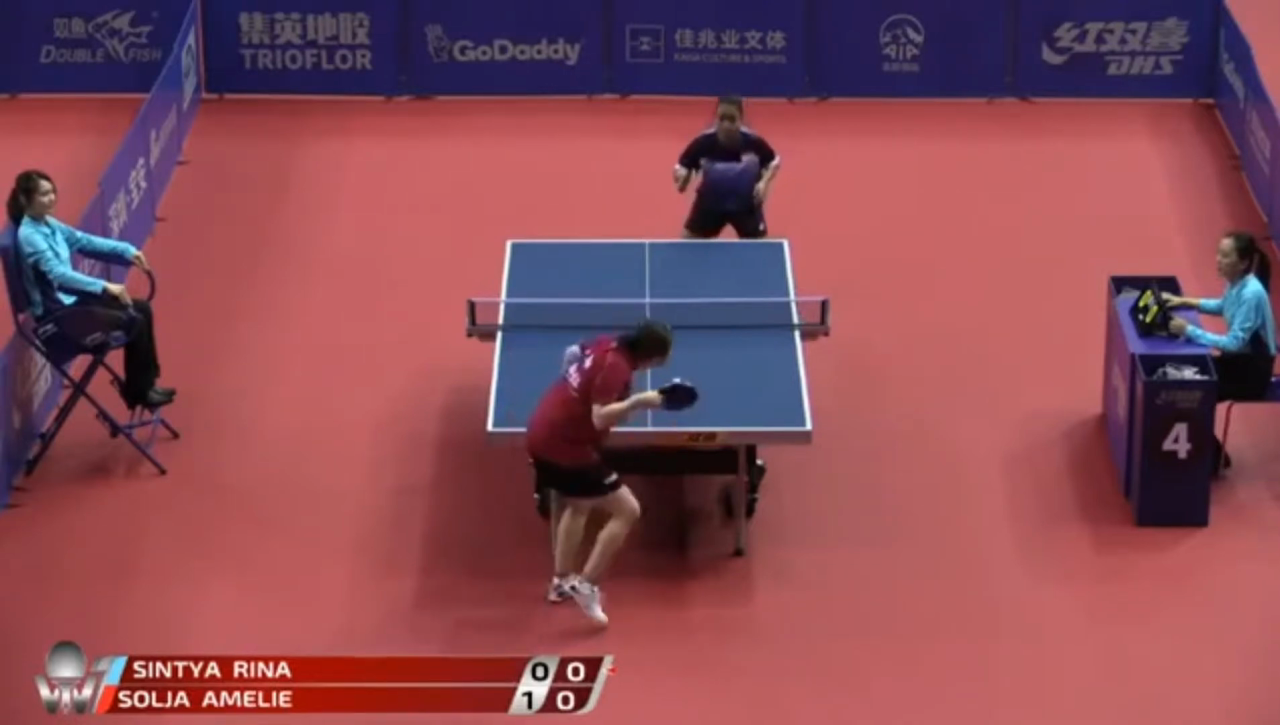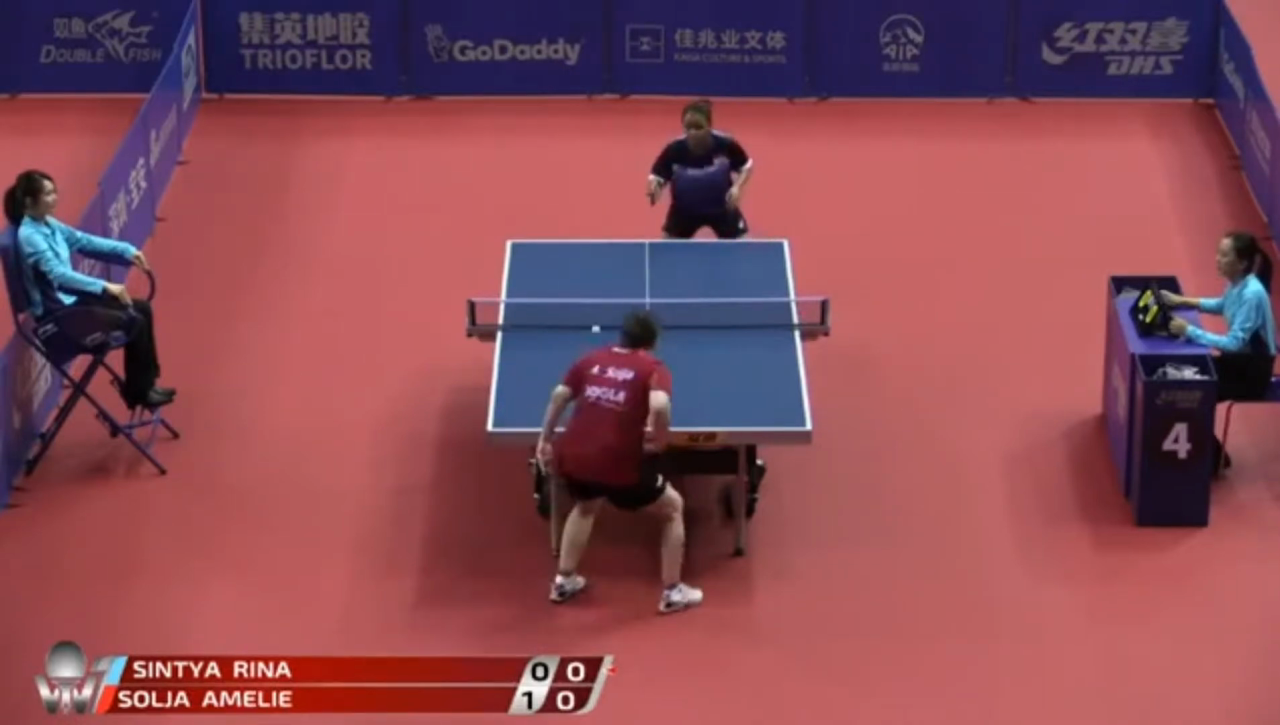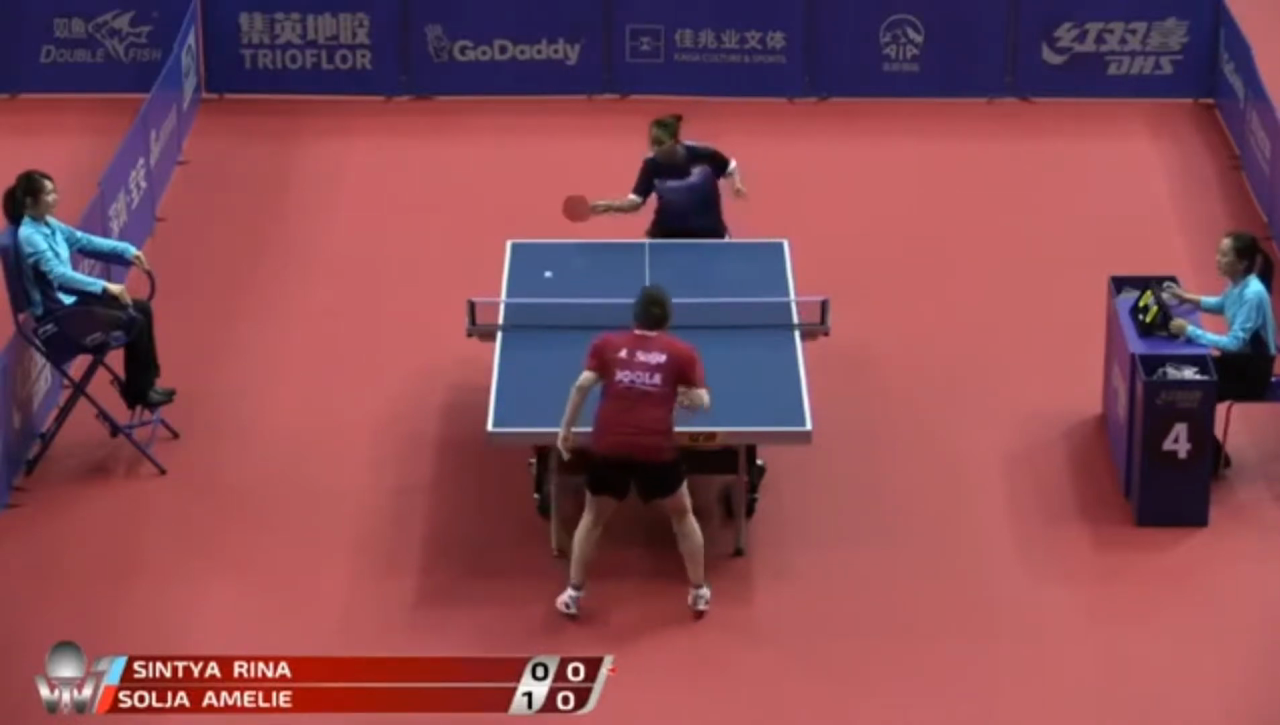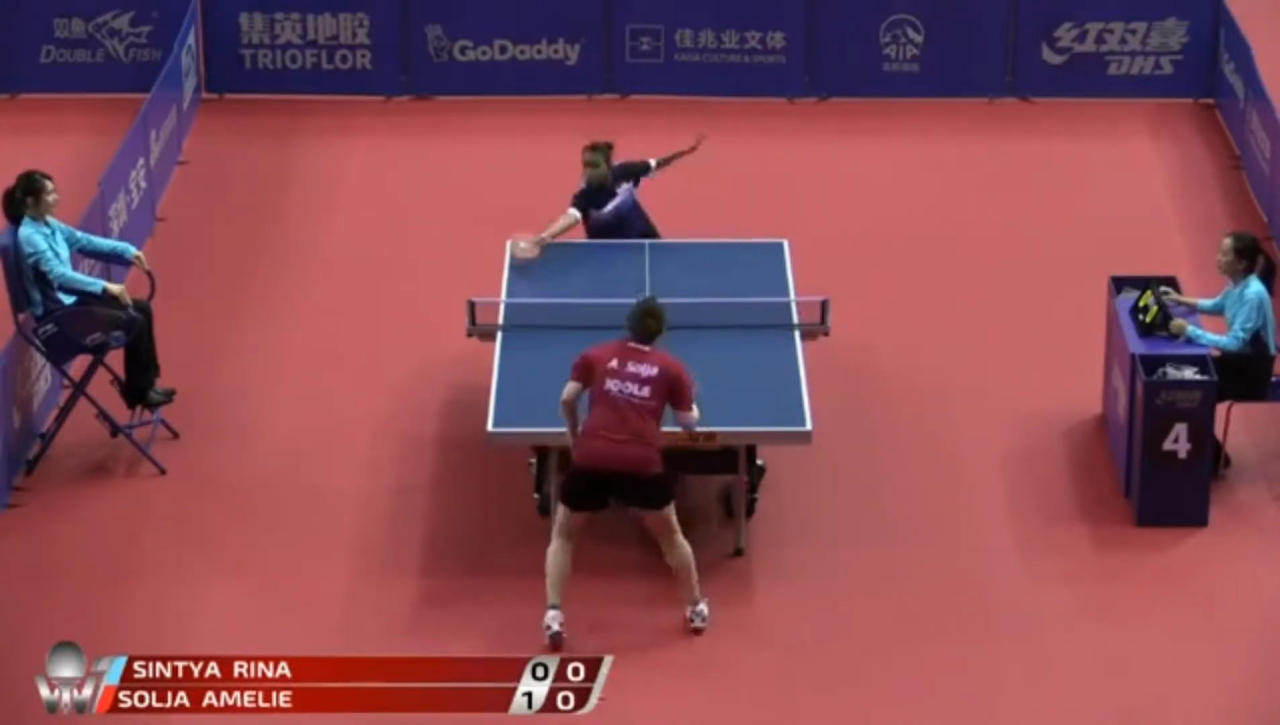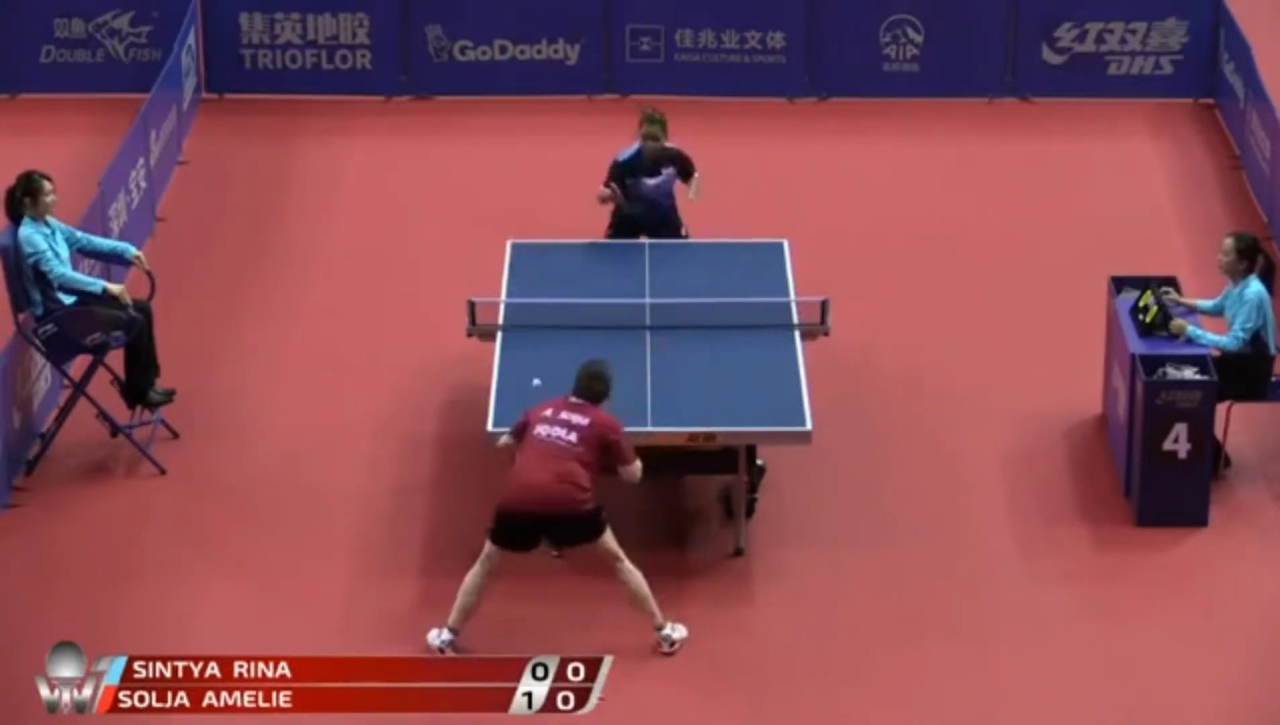
dt=0.3s
person 1, frame 1
left shoulder: (606, 345)
right shoulder: (617, 368)
left elbow: (573, 353)
right elbow: (601, 417)
right wrist: (639, 401)
left hip: (542, 437)
right hip: (566, 447)
left knee: (577, 505)
right knee: (628, 511)
left ankle: (561, 580)
right ankle: (585, 583)
person 1, frame 2
left shoulder: (590, 360)
right shoulder: (653, 368)
left elbow: (559, 397)
right elbow: (659, 407)
left wrist: (545, 440)
right wrist: (659, 440)
left hip: (574, 459)
right hip: (620, 466)
left knee: (585, 506)
right knee: (673, 510)
left ankle: (564, 581)
right ankle: (672, 592)
person 1, frame 3
left shoulder: (607, 343)
right shoulder: (681, 352)
left elbow: (583, 383)
right elbow: (701, 403)
left wrist: (566, 430)
right wrist: (687, 395)
left hip: (608, 447)
right hip: (657, 449)
left knee: (594, 517)
right knee: (683, 515)
left ankle: (574, 592)
right ankle: (699, 594)
person 1, frame 4
left shoulder: (596, 355)
right shoulder: (671, 367)
left elbow: (568, 397)
right elbow: (688, 421)
left wrist: (574, 432)
right wrist: (693, 408)
left hip: (591, 459)
right hip: (642, 464)
left knee: (562, 535)
right knee: (669, 535)
left ankle: (554, 617)
right ankle: (696, 608)
person 1, frame 5
left shoulder: (542, 409)
right shoulder: (605, 424)
left elbow: (507, 443)
right elbow: (633, 475)
right wrist: (607, 455)
left hip: (516, 500)
right hip: (568, 503)
left knee: (486, 563)
right knee: (617, 560)
left ankle: (448, 634)
right ankle: (665, 631)
person 2, frame 1
left shoulder: (48, 223)
right shoulder: (28, 236)
left elbow: (84, 240)
right elbow: (58, 274)
left wrist: (126, 250)
right wrist: (104, 286)
left hip: (71, 296)
right hip: (56, 310)
left knee: (142, 309)
right knee: (134, 323)
left ankle: (145, 383)
right ankle: (138, 392)
person 2, frame 2
left shoulder: (48, 223)
right shoulder: (29, 236)
left elbow: (84, 241)
right elbow: (58, 274)
left wrist: (126, 250)
right wrist: (105, 286)
left hip: (72, 296)
right hip: (56, 310)
left knee: (142, 310)
right knee: (134, 323)
left ankle: (145, 382)
right ankle: (139, 392)
person 2, frame 3
left shoulder: (48, 223)
right shoulder: (29, 236)
left elbow: (84, 240)
right elbow: (58, 274)
left wrist: (126, 250)
right wrist: (104, 286)
left hip: (72, 296)
right hip: (57, 310)
left knee: (142, 309)
right knee: (134, 322)
left ankle: (145, 383)
right ankle: (139, 392)
person 2, frame 4
left shoulder: (48, 223)
right shoulder: (29, 236)
left elbow: (84, 241)
right elbow: (58, 274)
left wrist: (126, 250)
right wrist: (105, 286)
left hip: (72, 296)
right hip: (57, 310)
left knee: (142, 309)
right knee: (134, 322)
left ankle: (146, 382)
right ankle: (139, 392)
person 2, frame 5
left shoulder: (47, 223)
right shoulder: (29, 236)
left elbow: (84, 240)
right elbow: (58, 274)
left wrist: (126, 250)
right wrist: (104, 286)
left hip: (72, 296)
right hip: (57, 311)
left knee: (142, 309)
right knee: (134, 323)
left ankle: (145, 382)
right ankle: (138, 392)
person 3, frame 1
left shoulder: (1251, 293)
right shoulder: (1237, 284)
left elbow: (1234, 343)
right elbow: (1222, 306)
left wrist: (1189, 330)
right wrist: (1184, 301)
left hip: (1254, 369)
right hip: (1240, 358)
left ankle: (1214, 456)
person 3, frame 2
left shoulder: (1252, 294)
right shoulder: (1237, 284)
left elbow: (1234, 343)
right elbow: (1222, 305)
left wrist: (1189, 331)
right wrist: (1183, 301)
left hip: (1254, 370)
right hip: (1240, 358)
left ankle: (1214, 456)
person 3, frame 3
left shoulder: (1252, 294)
right shoulder: (1238, 284)
left elbow: (1234, 343)
right elbow: (1220, 304)
left wrist: (1189, 331)
right wrist: (1185, 296)
left hip: (1254, 370)
right hip: (1240, 358)
left ankle: (1214, 456)
person 3, frame 4
left shoulder: (1253, 295)
right shoulder: (1237, 284)
left elbow: (1234, 343)
right elbow: (1217, 306)
left wrist: (1189, 331)
right wrist: (1181, 300)
left hip: (1254, 370)
right hip: (1240, 358)
left ankle: (1214, 456)
person 3, frame 5
left shoulder: (1253, 294)
right shoulder: (1237, 284)
left elbow: (1234, 343)
right elbow: (1217, 307)
left wrist: (1189, 331)
right wrist: (1182, 301)
left hip: (1254, 370)
right hip: (1239, 358)
left ankle: (1215, 456)
